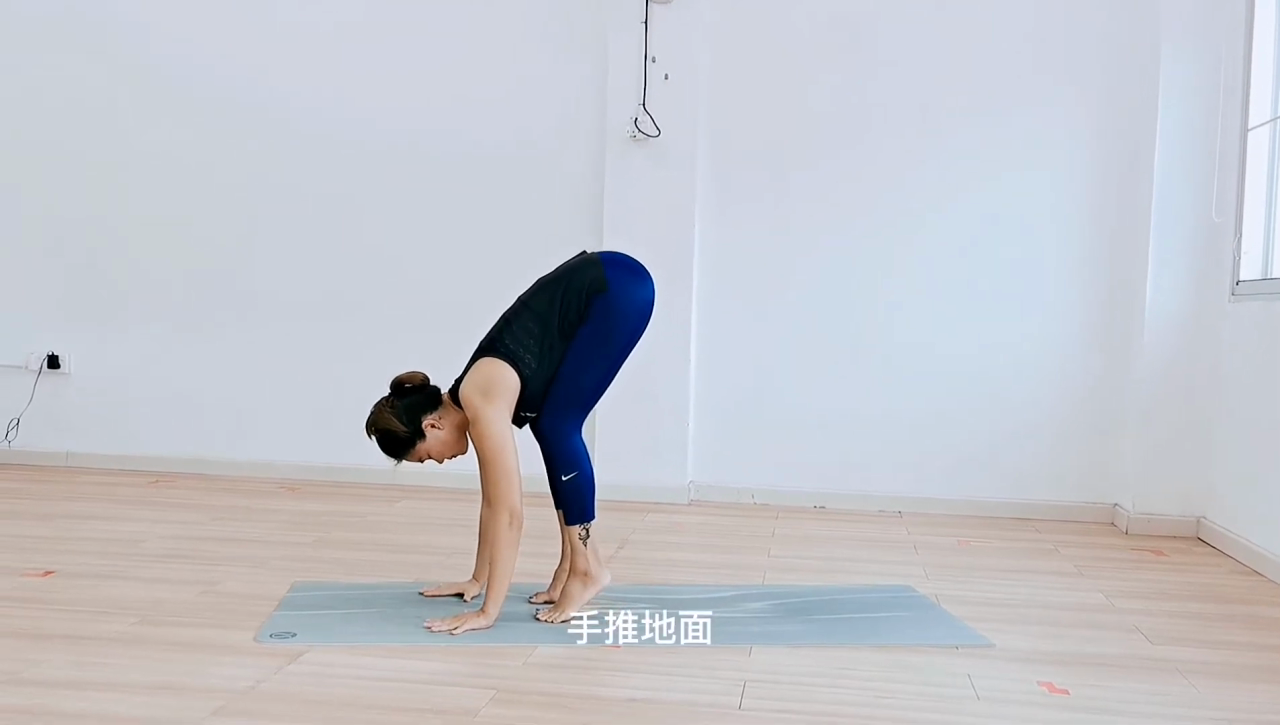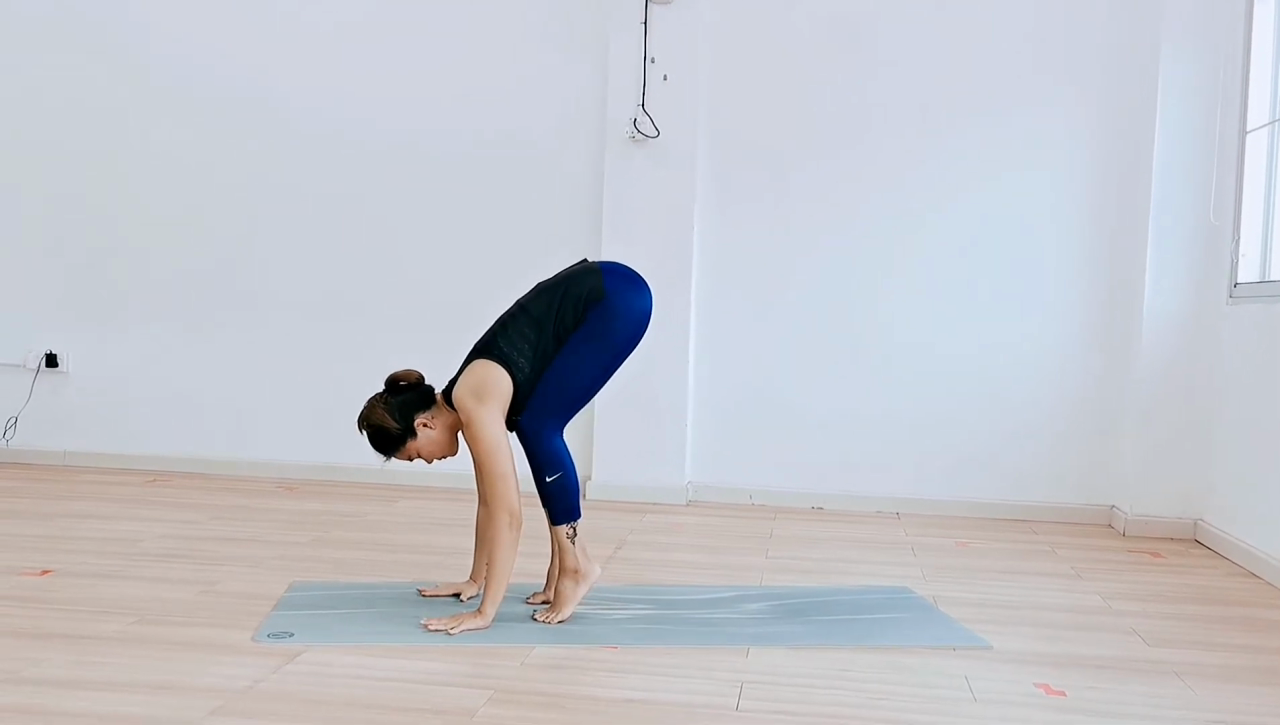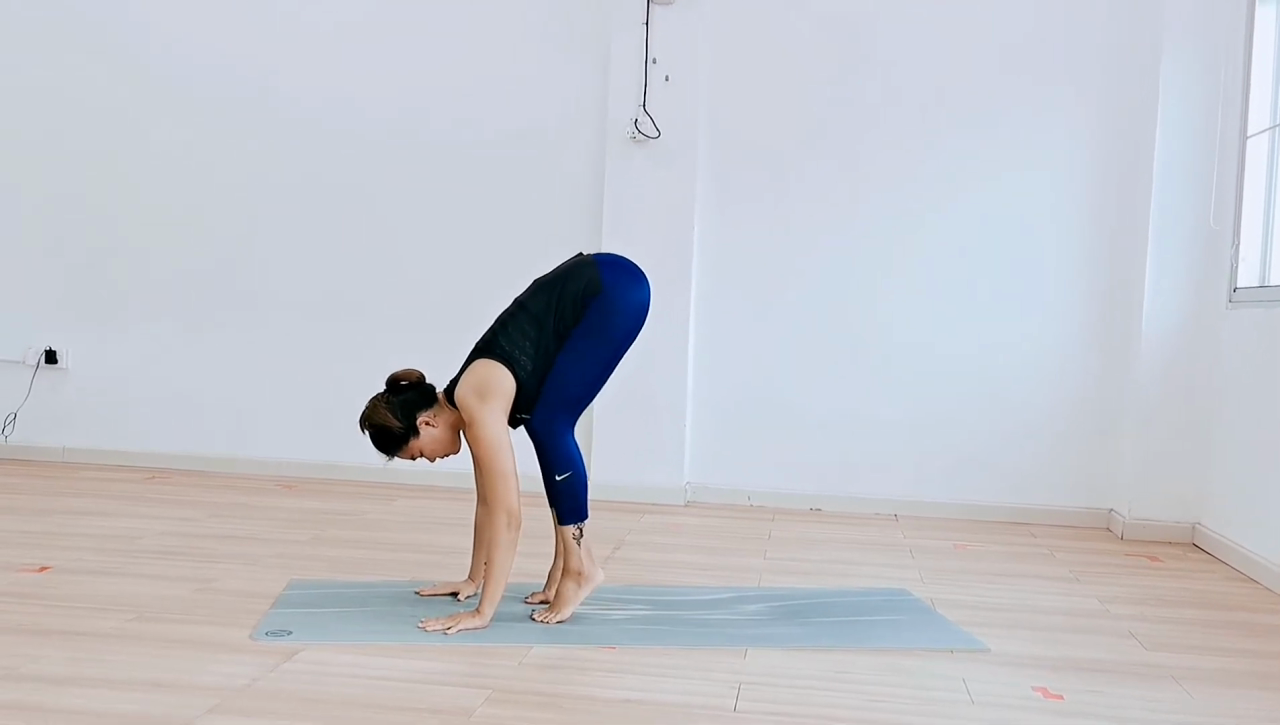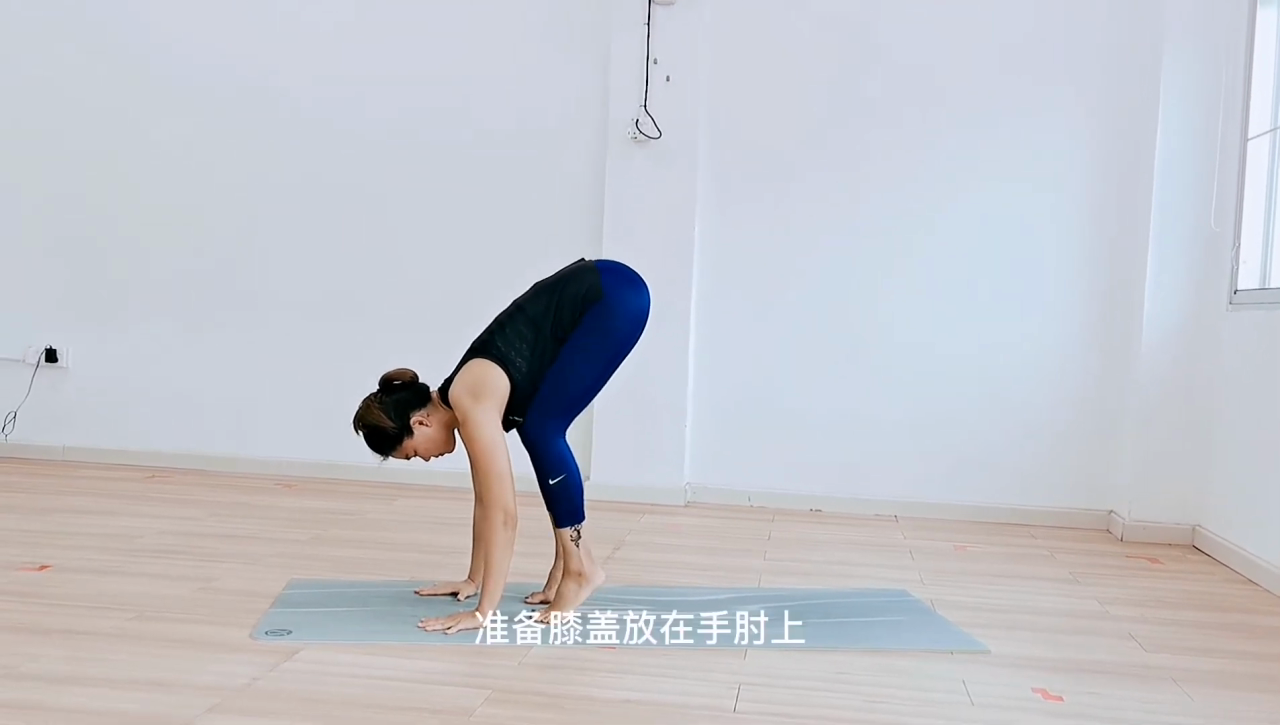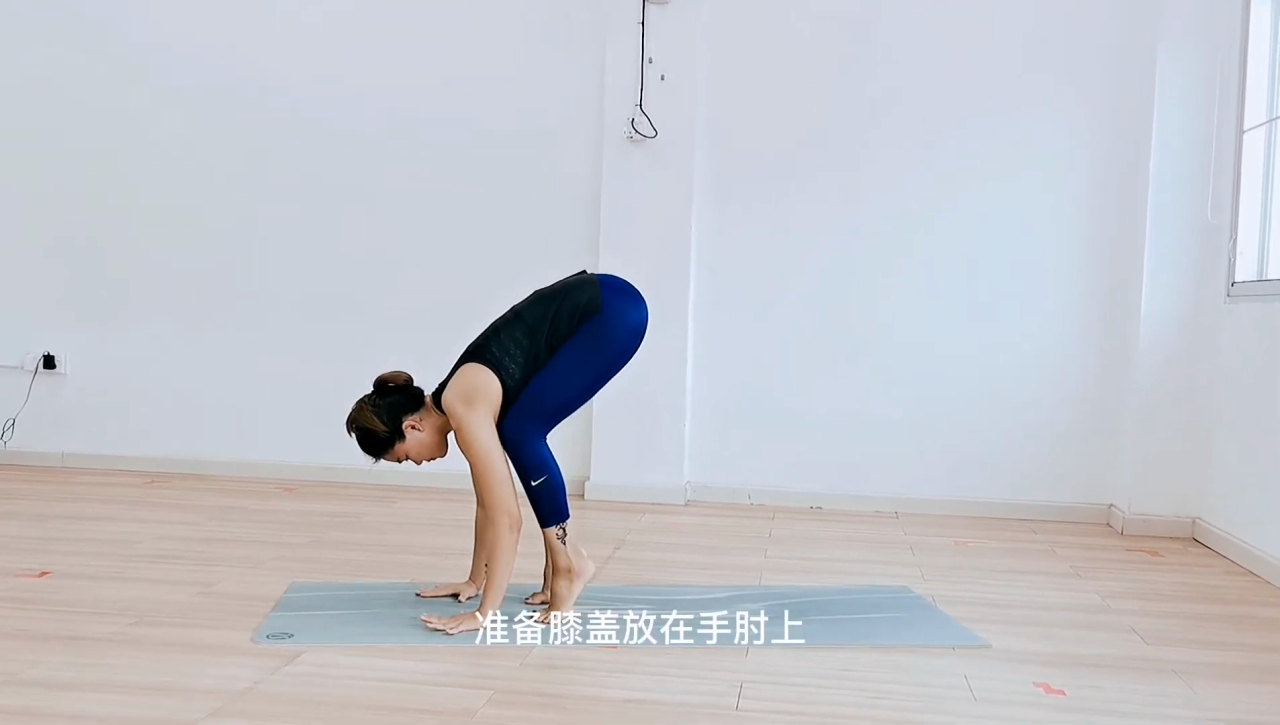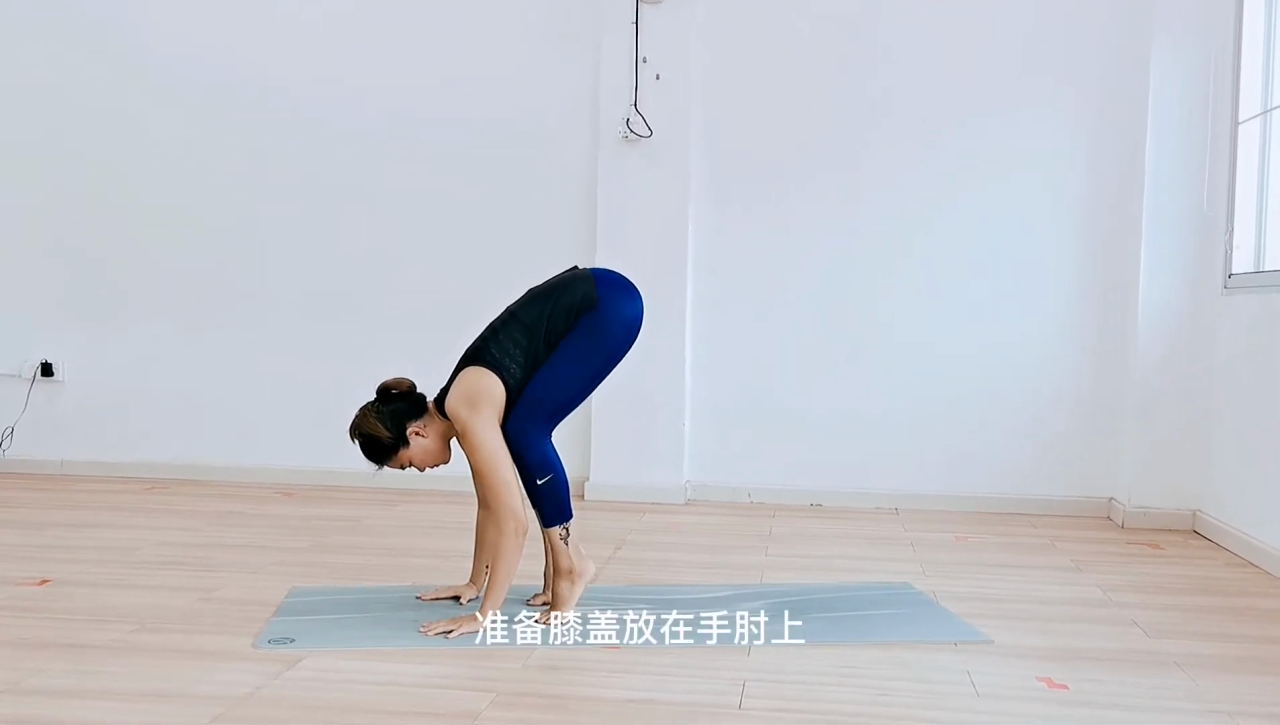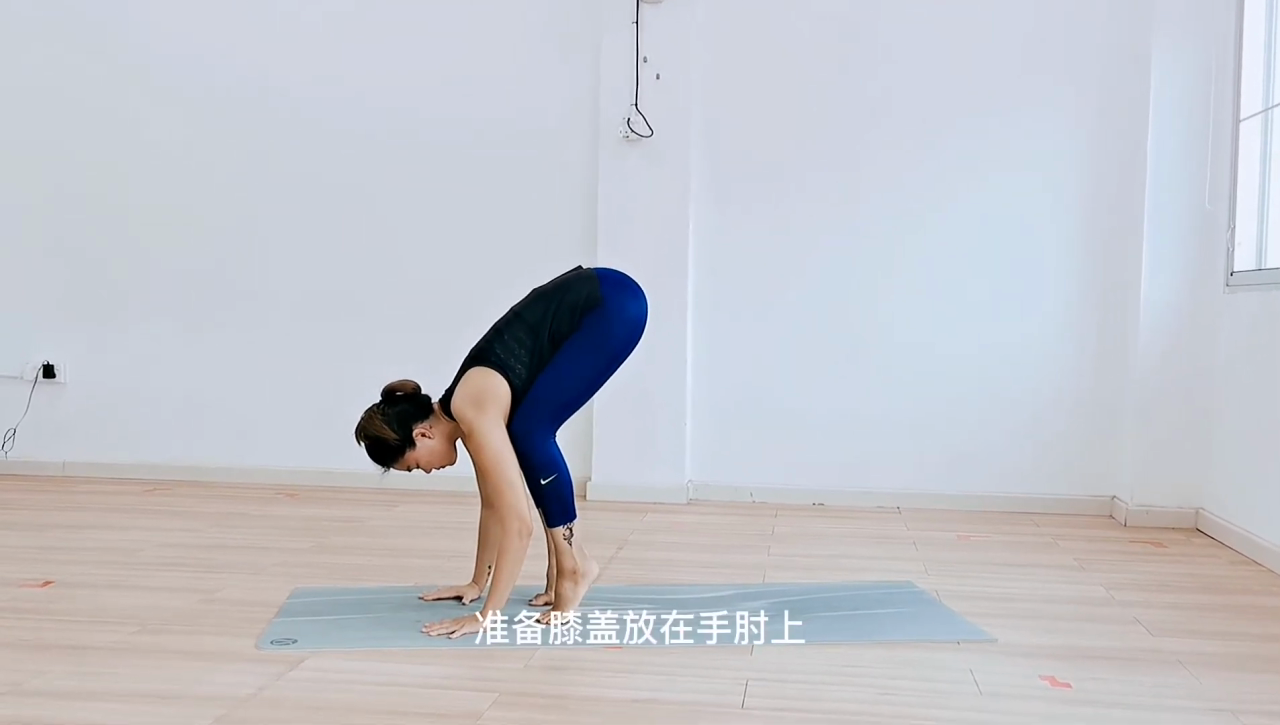
dt=0.4s
person 1, frame 1
left shoulder: (481, 404)
right shoulder: (473, 403)
left elbow: (509, 512)
right elbow: (492, 500)
left wrist: (487, 612)
right wrist: (478, 580)
left hip: (619, 287)
right hip: (597, 290)
left knee: (558, 428)
right knee: (549, 428)
left ankle: (587, 568)
right ankle: (572, 564)
person 1, frame 2
left shoulder: (474, 405)
right shoulder: (468, 402)
left elbow: (507, 513)
right elbow: (489, 500)
left wrist: (485, 612)
right wrist: (476, 580)
left hip: (617, 297)
right hip: (594, 298)
left knee: (539, 428)
right knee: (536, 429)
left ankle: (575, 564)
right ankle: (563, 565)
person 1, frame 3
left shoulder: (476, 403)
right shoulder: (469, 404)
left elbow: (507, 513)
right elbow: (488, 499)
left wrist: (483, 612)
right wrist: (474, 579)
left hip: (614, 288)
right hip: (591, 292)
left knee: (549, 426)
right knee: (545, 427)
left ankle: (579, 567)
right ankle: (565, 565)
person 1, frame 4
left shoulder: (470, 404)
right shoulder: (464, 401)
left elbow: (503, 513)
right elbow: (486, 499)
left wrist: (484, 613)
right wrist: (474, 579)
left hip: (615, 296)
right hip: (589, 298)
left knee: (542, 430)
right knee: (538, 431)
left ankle: (580, 568)
right ankle: (565, 566)
person 1, frame 5
left shoulder: (464, 409)
right shoulder: (458, 403)
left elbow: (507, 517)
right elbow: (489, 502)
left wrist: (484, 614)
right wrist: (475, 581)
left hip: (614, 310)
right hip: (590, 311)
left knee: (520, 433)
right knee: (521, 436)
left ankle: (570, 563)
right ankle: (558, 567)
person 1, frame 6
left shoulder: (468, 413)
right shoulder: (461, 410)
left elbow: (513, 522)
right elbow: (490, 504)
left wrist: (485, 616)
right wrist: (475, 583)
left hip: (609, 302)
right hip: (584, 306)
left knee: (525, 433)
right knee: (524, 436)
left ankle: (571, 565)
right ankle: (558, 571)
person 1, frame 7
left shoulder: (474, 413)
right shoulder: (465, 413)
left elbow: (518, 522)
right elbow: (494, 504)
left wrist: (487, 616)
right wrist: (477, 583)
left hip: (613, 303)
right hip: (583, 304)
left knee: (529, 433)
right knee: (529, 437)
left ankle: (574, 565)
right ankle: (561, 568)
